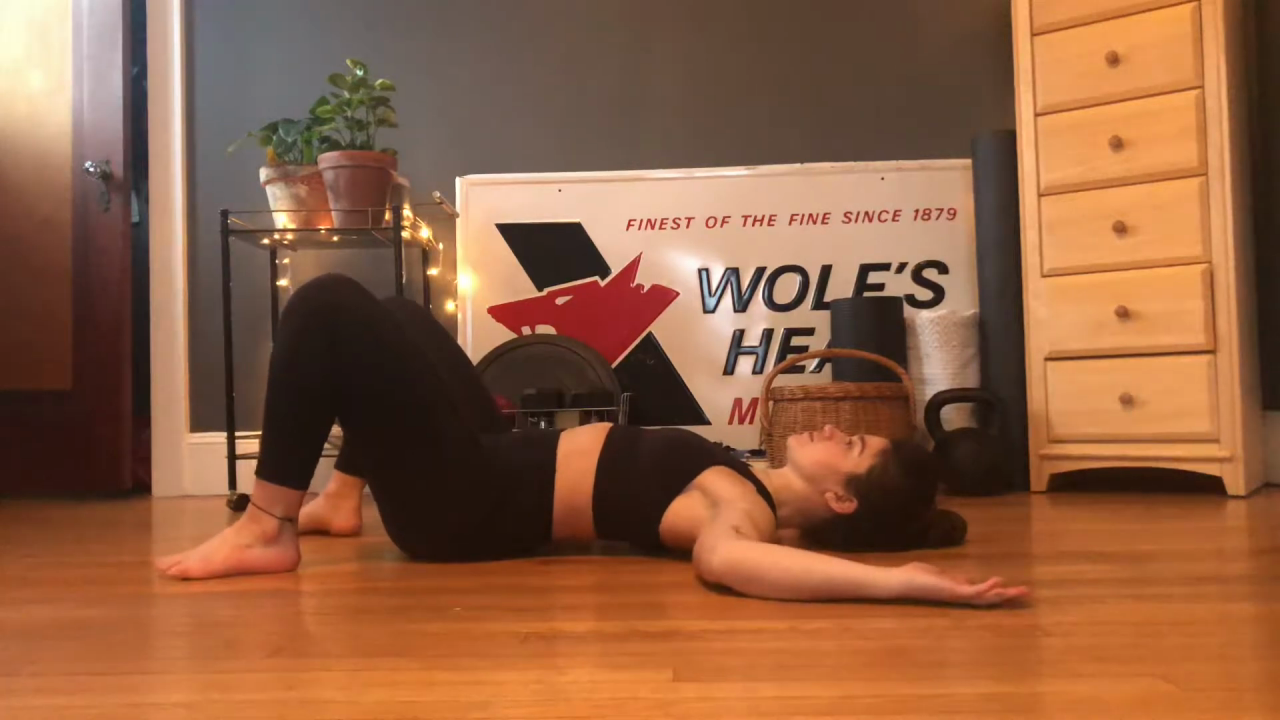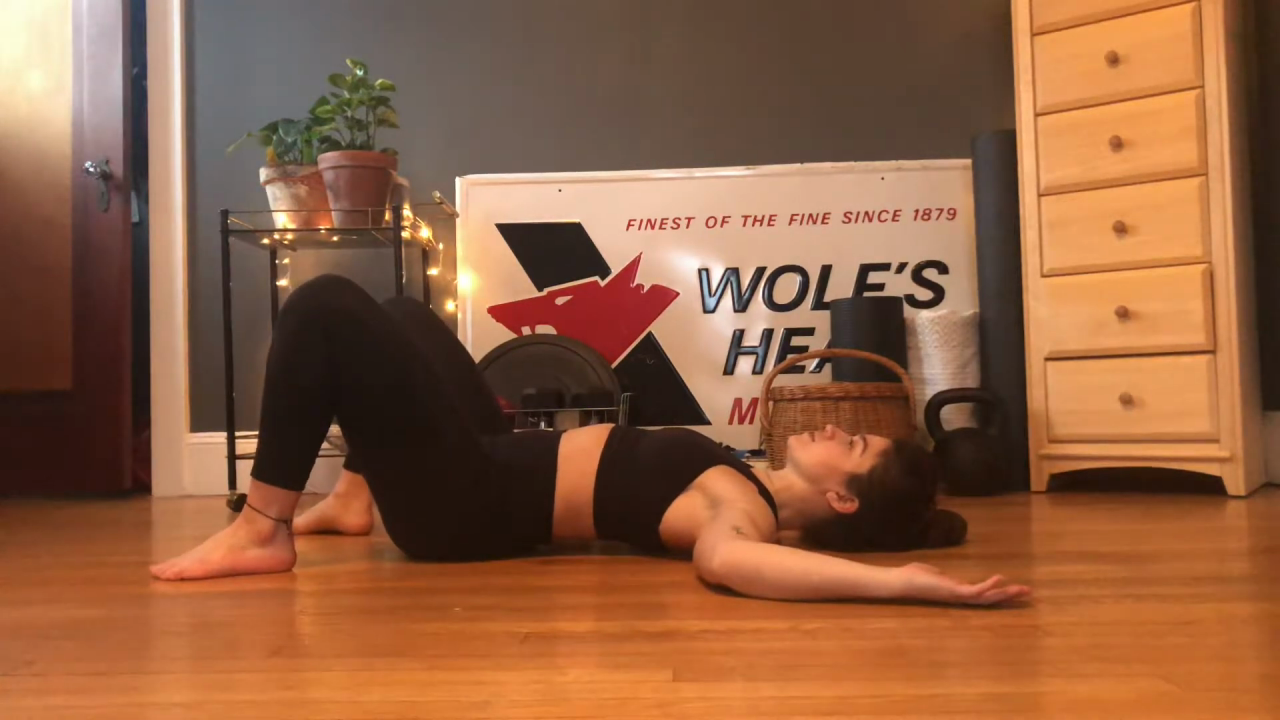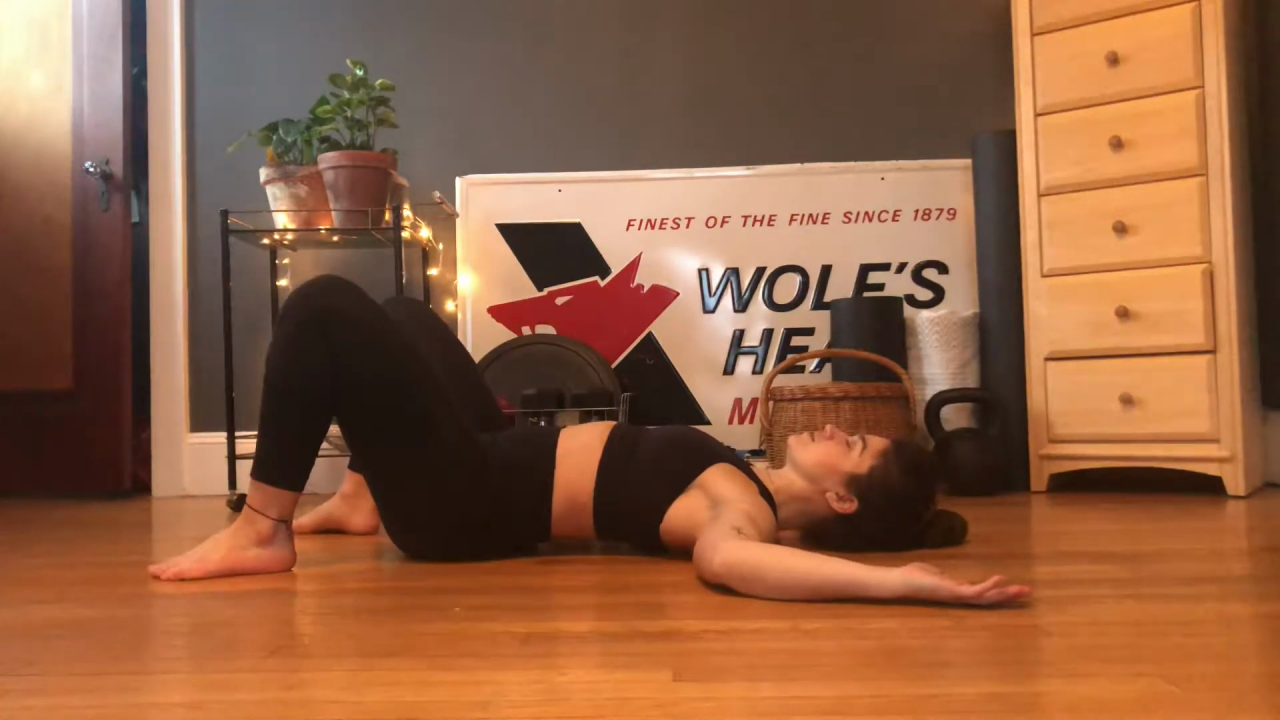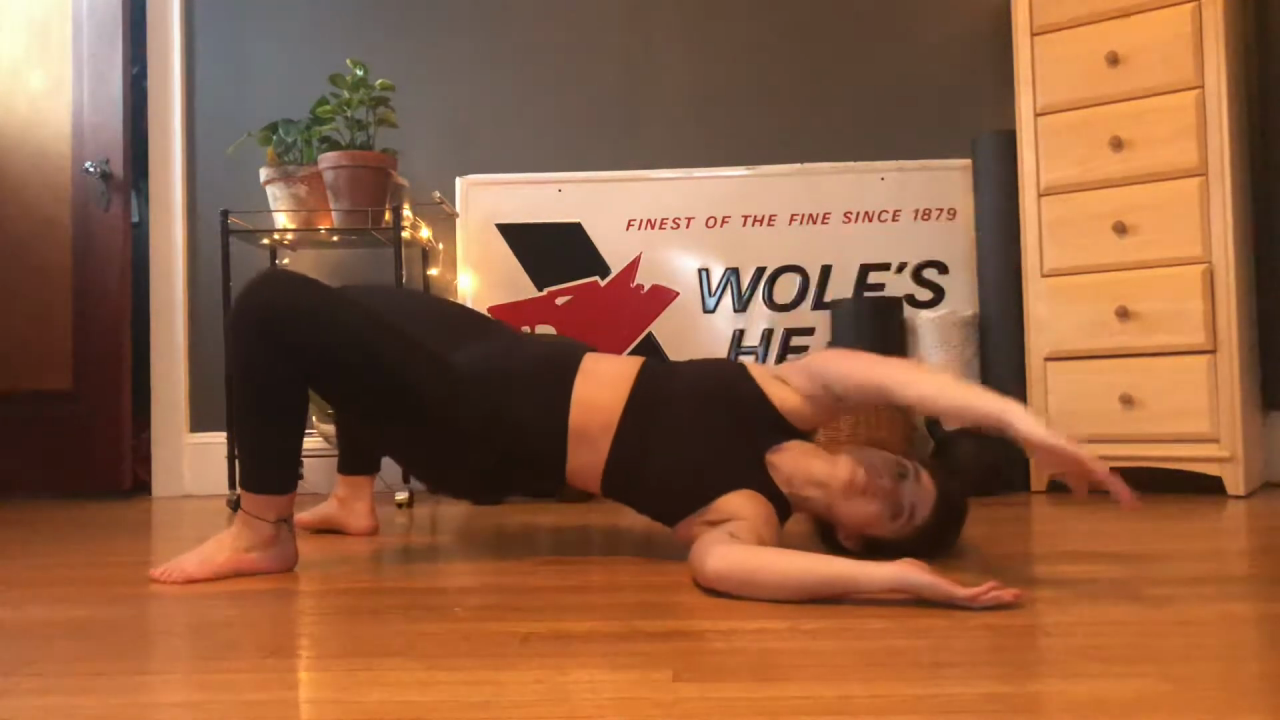
dt=1s
person 1, frame 1
left shoulder: (746, 510)
right shoulder: (760, 493)
left elbow: (722, 555)
left wrist: (897, 582)
left hip: (463, 503)
right hip: (498, 462)
left knee: (327, 306)
right knee: (396, 314)
left ankle: (267, 529)
right ankle: (341, 499)
person 1, frame 2
left shoulder: (745, 511)
right shoulder: (760, 491)
left elbow: (724, 557)
left wrist: (900, 582)
left hip: (463, 504)
right hip: (497, 462)
left knee: (325, 306)
right knee: (403, 316)
left ankle: (262, 530)
right ankle: (353, 500)
person 1, frame 3
left shoulder: (745, 510)
right shoulder: (756, 486)
left elbow: (724, 557)
left wrist: (900, 582)
left hip: (466, 502)
right hip: (499, 454)
left knee: (324, 307)
right knee: (403, 314)
left ankle: (261, 532)
right ankle: (356, 501)
person 1, frame 4
left shoulder: (750, 515)
right shoulder: (798, 409)
left elbow: (718, 565)
right elbow: (883, 372)
right wrist: (1025, 418)
left hip: (484, 435)
right hip: (512, 357)
left knee: (271, 305)
right knee: (361, 306)
left ankle: (260, 535)
right ankle: (351, 502)
